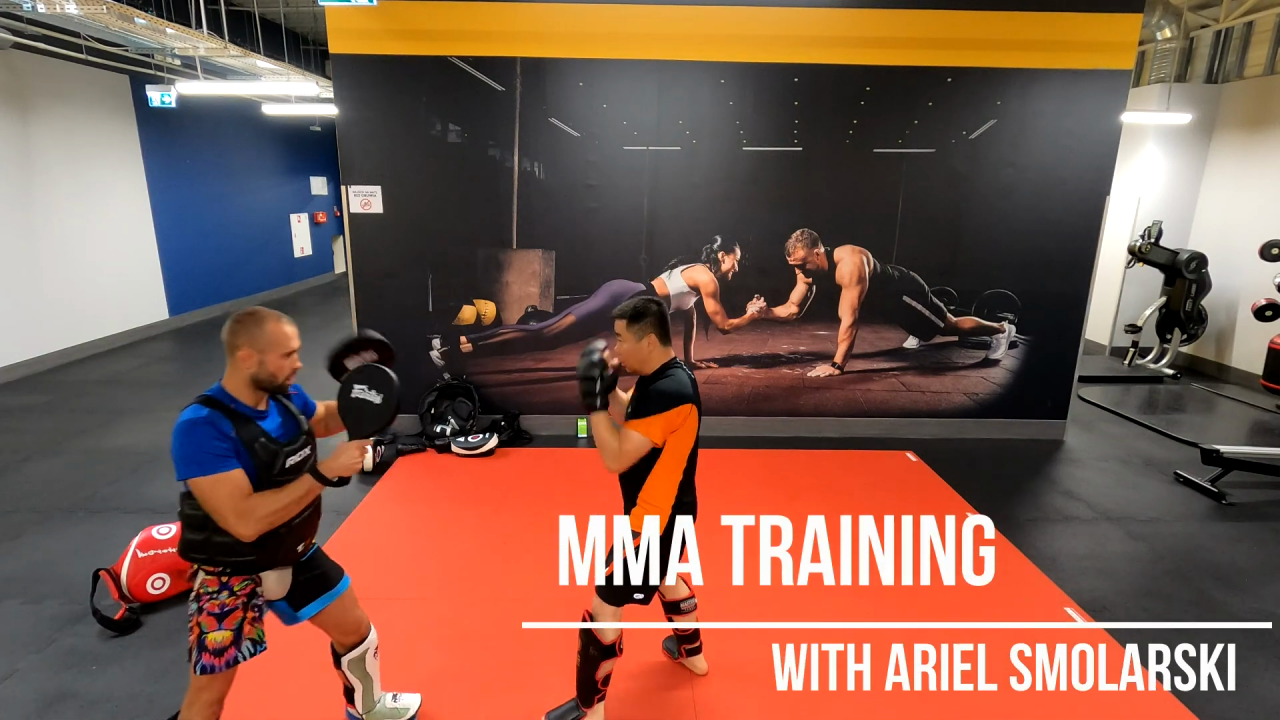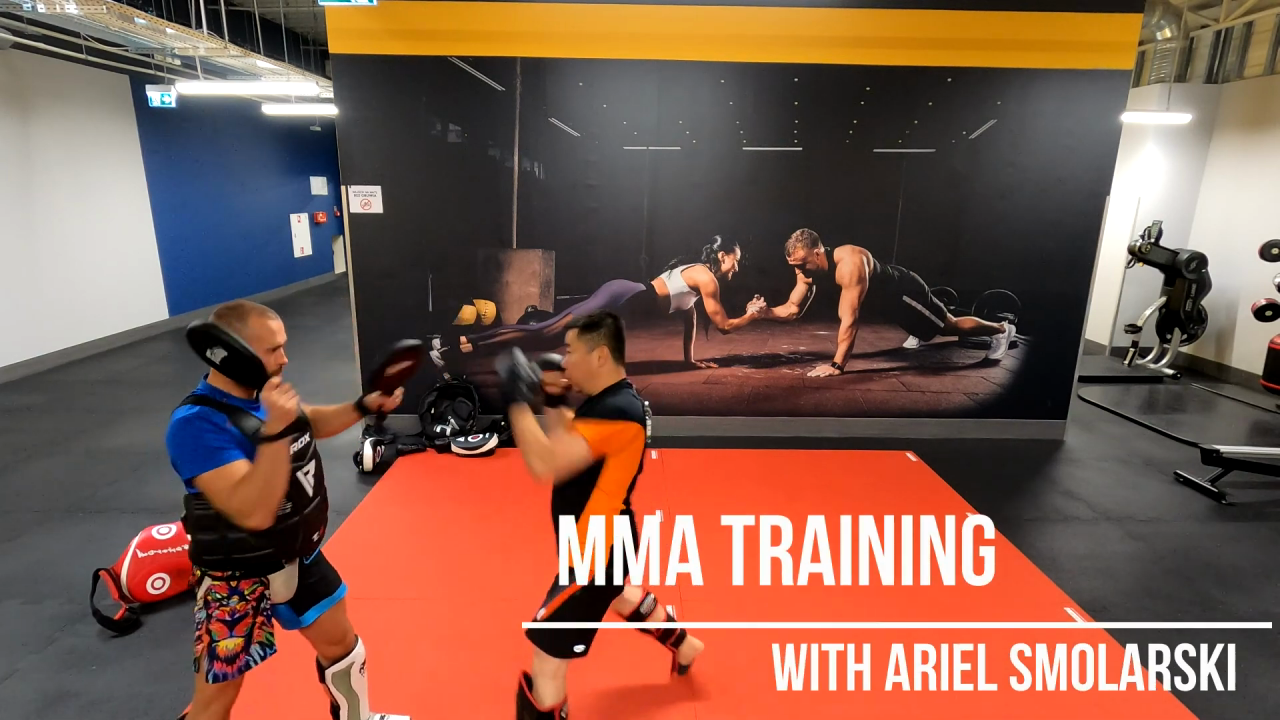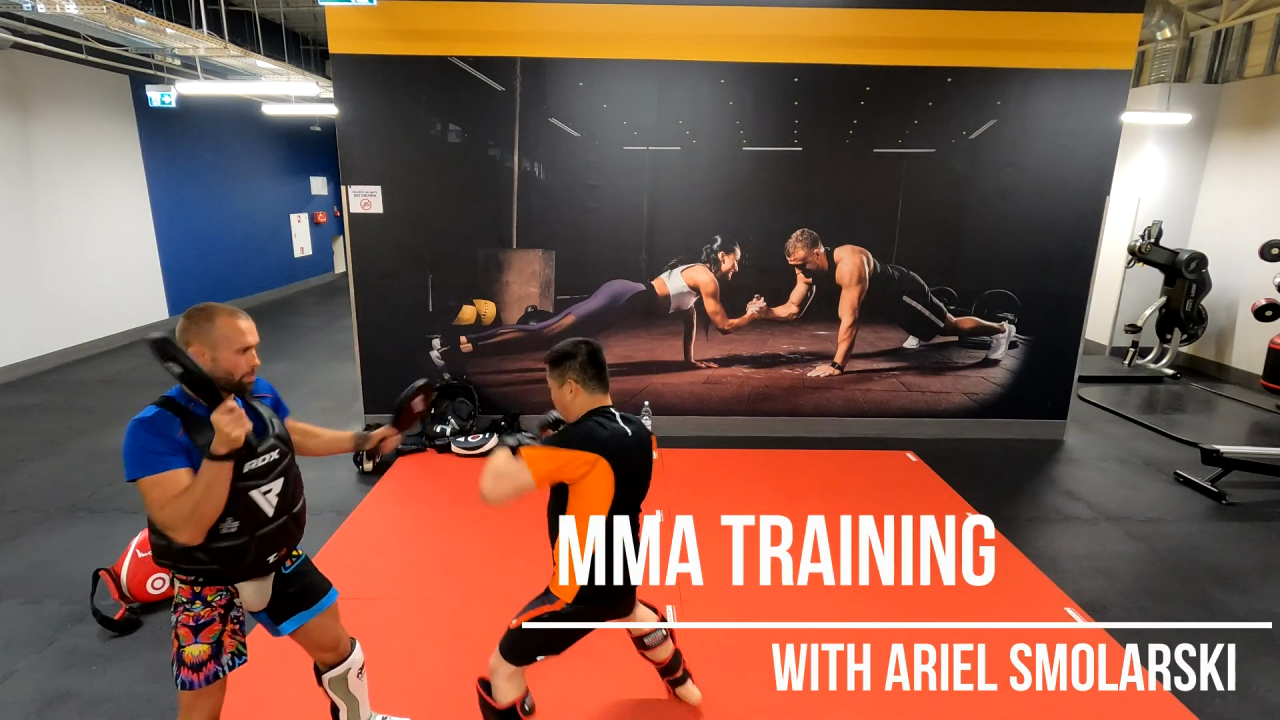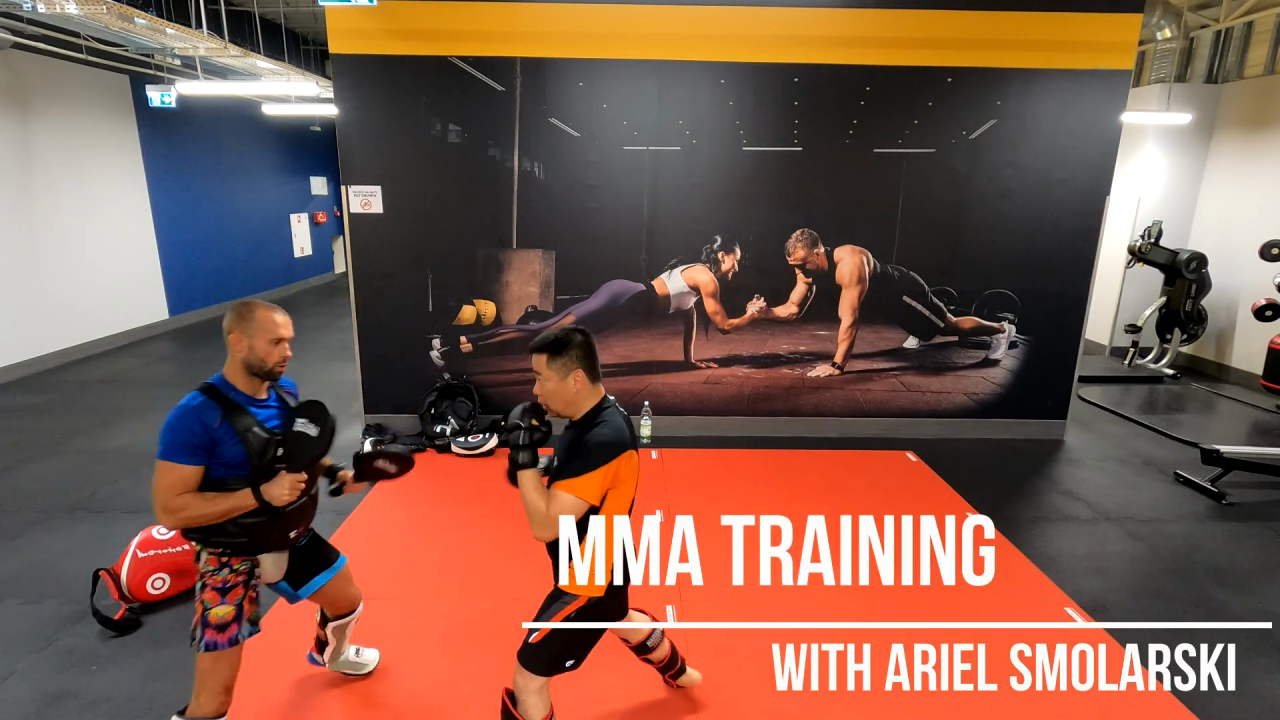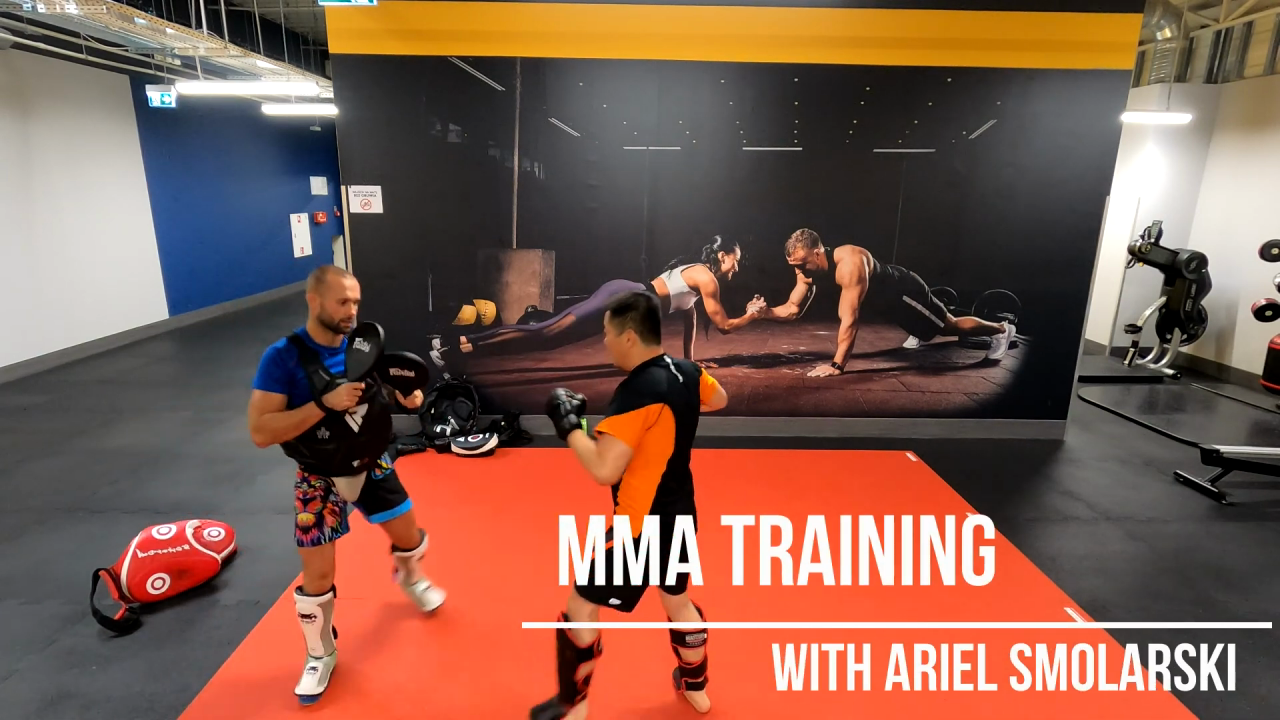
dt=0.5s
person 1, frame 1
left shoulder: (283, 394)
right shoulder: (201, 428)
left elbow: (327, 421)
right elbow: (247, 522)
right wrist: (326, 471)
left hip: (294, 556)
right hip: (230, 576)
left knee: (355, 629)
person 1, frame 2
left shoulder: (266, 387)
right shoulder: (195, 424)
left elbow: (308, 426)
right elbow: (256, 513)
left wrist: (366, 405)
right wrist: (275, 431)
left hip: (296, 558)
right hip: (236, 580)
left knee: (341, 644)
person 1, frame 3
left shoulder: (258, 394)
right shoulder: (152, 430)
left elbow: (296, 438)
right elbow: (187, 530)
left wrist: (364, 441)
right wrist: (220, 450)
left hip: (279, 565)
right hip: (210, 587)
left knee: (337, 647)
person 1, frame 4
left shoulder: (285, 392)
right shoulder: (195, 417)
right elbow: (170, 510)
left wrist: (332, 471)
right wrist: (261, 495)
left hip: (293, 539)
right hip: (233, 560)
left knee: (347, 600)
left ankle: (330, 653)
person 1, frame 5
right shoulder: (283, 358)
left elbow: (386, 378)
right elbow: (259, 429)
left wrist: (406, 394)
right wrist: (323, 405)
left hip: (371, 466)
right hip: (319, 478)
left knee: (410, 537)
right knee: (317, 575)
left ankle: (410, 578)
right ankle: (320, 655)
person 2, frame 1
left shoulder: (669, 392)
right shoulder: (663, 375)
left elbow: (614, 459)
right elbow: (626, 413)
left wrist: (594, 393)
right wrist: (606, 384)
left hip: (654, 518)
right hip: (670, 511)
left knee: (602, 607)
right knee: (666, 577)
right ankle: (691, 651)
person 2, frame 2
left shoulder: (615, 412)
right shoulder: (606, 398)
left elbow: (546, 465)
right elbow: (563, 442)
left wrist: (518, 400)
right wrist: (552, 400)
right hip: (611, 540)
left knee: (547, 663)
right knee: (617, 594)
right ankle: (682, 644)
person 2, frame 3
left shoulder: (581, 441)
right shoulder: (638, 430)
left elbow: (492, 488)
left wrist: (507, 449)
left hip: (583, 584)
right hip: (621, 569)
left knee: (503, 668)
right knee: (633, 614)
right ankle: (682, 682)
person 2, frame 4
left shoulder: (601, 440)
right shoulder: (594, 415)
left elbow: (545, 527)
left wrist: (523, 458)
right wrist: (530, 464)
left hip: (589, 580)
right hip: (608, 568)
left knee: (527, 680)
right knee: (618, 620)
right ankle: (677, 671)
person 2, frame 5
left shoulder: (635, 392)
right shoulder: (686, 372)
left elbow: (604, 469)
right elbow: (719, 399)
left wrist: (569, 423)
left hip: (642, 525)
right hip: (678, 514)
left knee: (582, 603)
right knee: (677, 599)
right ankle: (694, 685)
person 3, frame 1
left shoulder: (695, 272)
right shoulder: (707, 278)
left elbow: (689, 316)
right elbow: (724, 325)
left wrist: (689, 358)
right wrist: (751, 315)
left hip: (622, 296)
right hip: (623, 300)
left knee: (544, 333)
right knee: (545, 336)
left ankle: (459, 342)
right ankle: (457, 347)
person 3, frame 2
left shoulder: (692, 273)
right shoulder: (707, 278)
left elbow: (690, 317)
right elbow: (723, 325)
left wrist: (689, 358)
right wrist: (751, 315)
left hip: (619, 296)
right hip: (622, 301)
left knee: (543, 334)
right knee: (545, 336)
left ankle: (461, 341)
right ankle: (460, 346)
person 3, frame 3
left shoulder: (695, 272)
right shoulder: (707, 278)
left elbow: (690, 316)
right elbow: (723, 325)
left wrist: (690, 358)
right wrist: (752, 314)
left hip: (622, 295)
right hip: (623, 298)
left knee: (546, 333)
right knee: (547, 336)
left ankle: (459, 343)
right ankle: (457, 347)
person 3, frame 4
left shoulder: (694, 272)
right shoulder: (707, 278)
left elbow: (689, 318)
right elbow: (724, 325)
left wrist: (690, 359)
right wrist: (752, 315)
left hip: (622, 294)
right hip: (624, 299)
left knee: (545, 332)
right knee: (547, 334)
left ankle: (458, 343)
right ankle: (458, 345)
person 3, frame 5
left shoulder: (693, 271)
right shoulder: (707, 278)
left elbow: (689, 317)
right elbow: (723, 325)
left wrist: (689, 358)
right wrist: (751, 315)
left hip: (622, 296)
right hip: (622, 300)
left knee: (543, 334)
right knee: (543, 336)
left ankle: (459, 342)
right ankle: (460, 345)
person 4, frame 1
left shoulder: (849, 264)
right shoulder: (808, 268)
left elbow: (849, 319)
right elbow: (793, 309)
left wrist: (837, 365)
right wrist: (764, 312)
left hip: (904, 290)
right hip: (886, 294)
left knee: (949, 326)
left ankle: (1001, 330)
right ankle: (919, 333)
person 4, frame 2
left shoulder: (849, 264)
right shoulder: (808, 268)
left elbow: (849, 319)
right elbow: (793, 309)
left wrist: (837, 365)
right wrist: (764, 312)
left hip: (904, 290)
right hip: (886, 294)
left knee: (948, 327)
left ankle: (1001, 330)
right ankle: (919, 334)
person 4, frame 3
left shoulder: (850, 264)
right shoulder: (808, 269)
left elbow: (849, 319)
right elbow: (793, 309)
left wrist: (837, 365)
right wrist: (765, 312)
left hip: (904, 290)
right hip: (886, 294)
left knee: (950, 326)
left ankle: (1001, 330)
right ankle: (920, 334)
person 4, frame 4
left shoulder: (849, 264)
right shoulder: (808, 269)
left elbow: (849, 319)
right elbow: (793, 309)
left wrist: (837, 365)
right wrist: (765, 313)
left hip: (904, 290)
right hip: (885, 294)
left knee: (948, 327)
left ankle: (1001, 330)
right ankle: (919, 334)
person 4, frame 5
left shoulder: (849, 264)
right shoulder: (808, 269)
left elbow: (849, 319)
right elbow: (793, 309)
left wrist: (837, 365)
right wrist: (766, 312)
left hip: (904, 290)
right hip: (885, 293)
left knee: (949, 326)
left ankle: (1001, 330)
right ankle: (919, 334)
